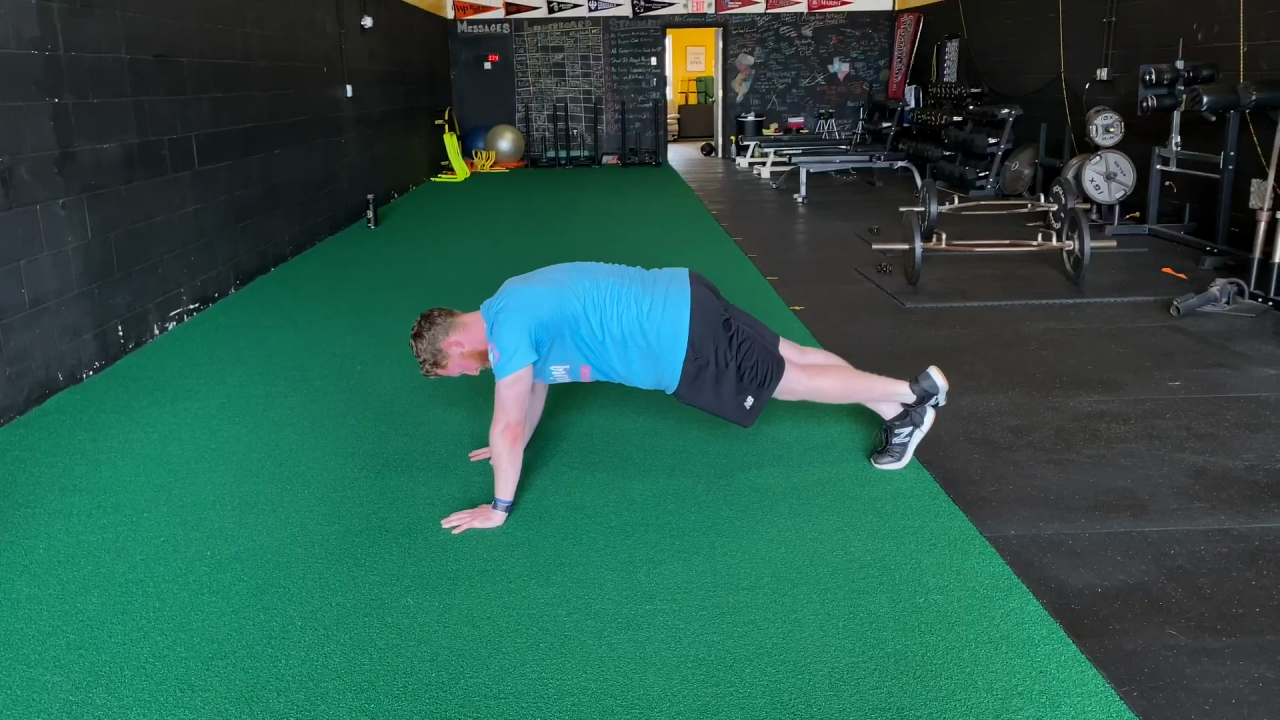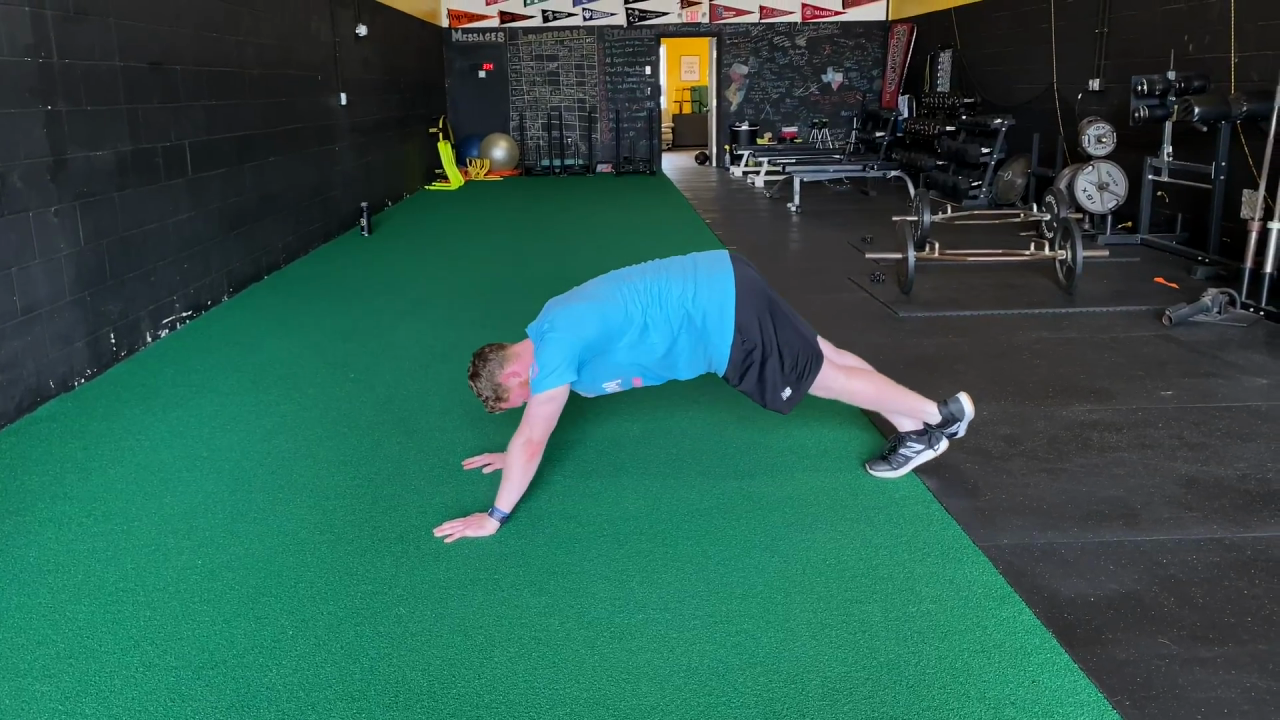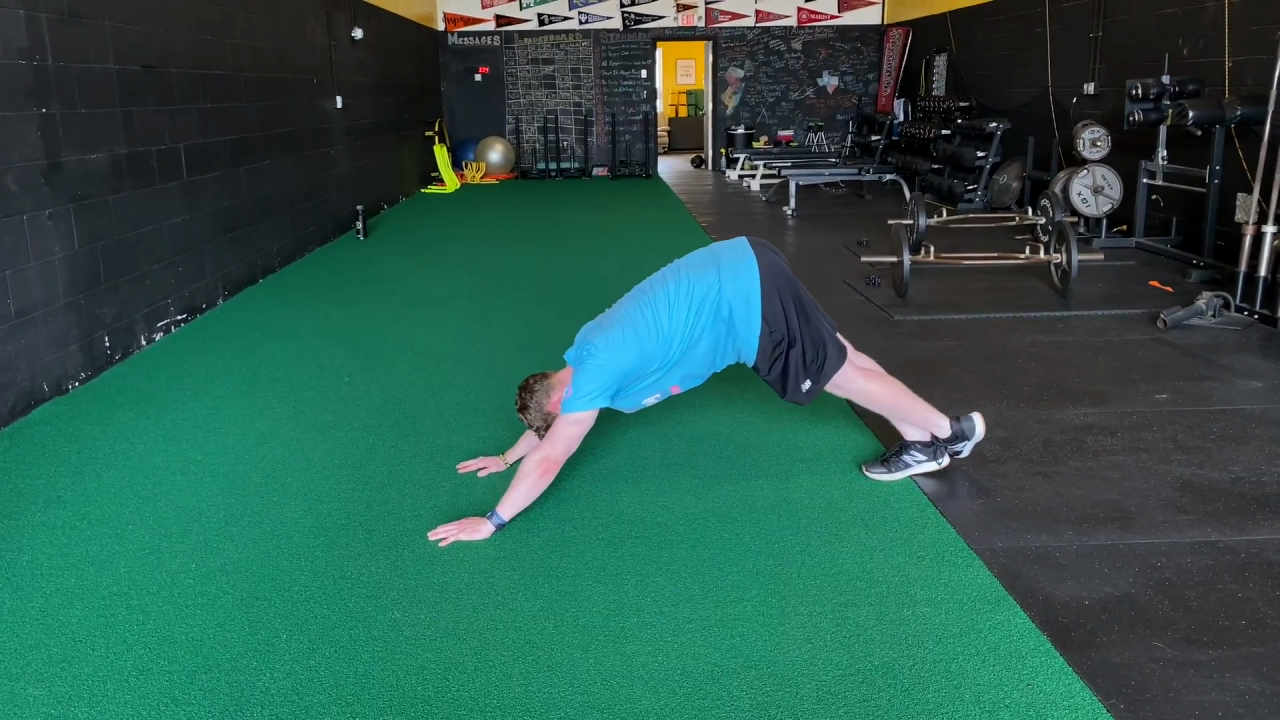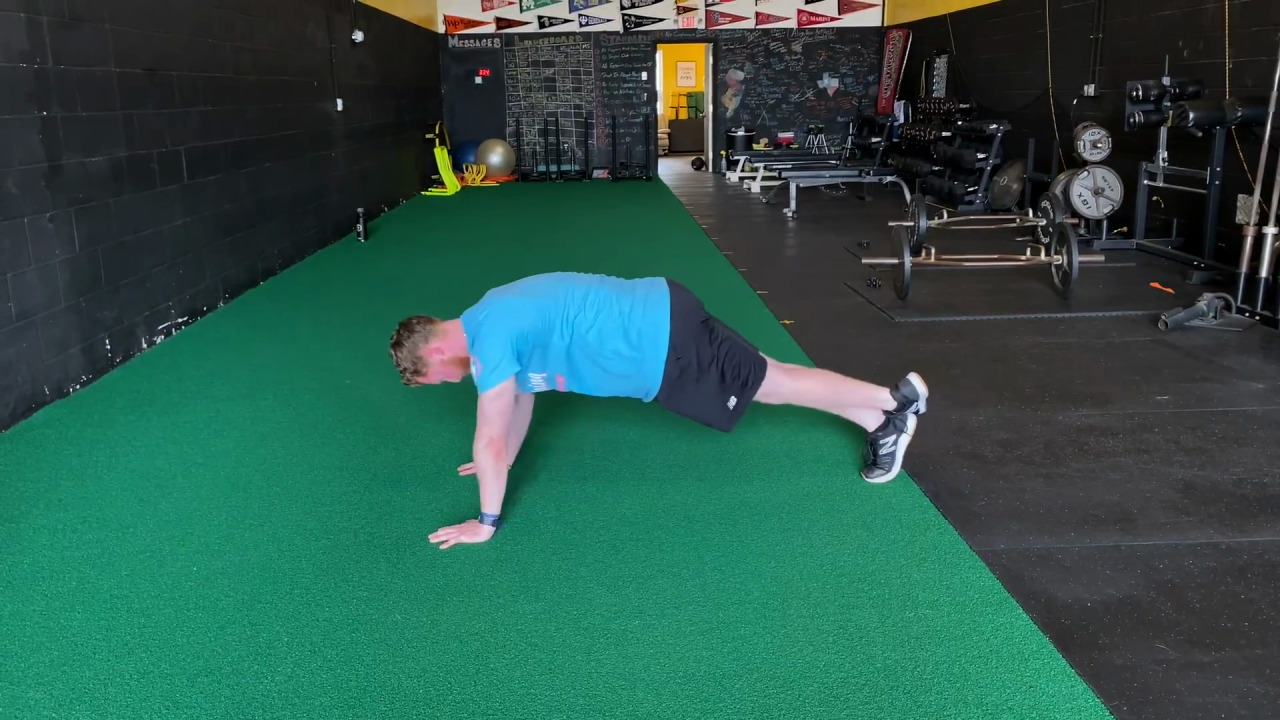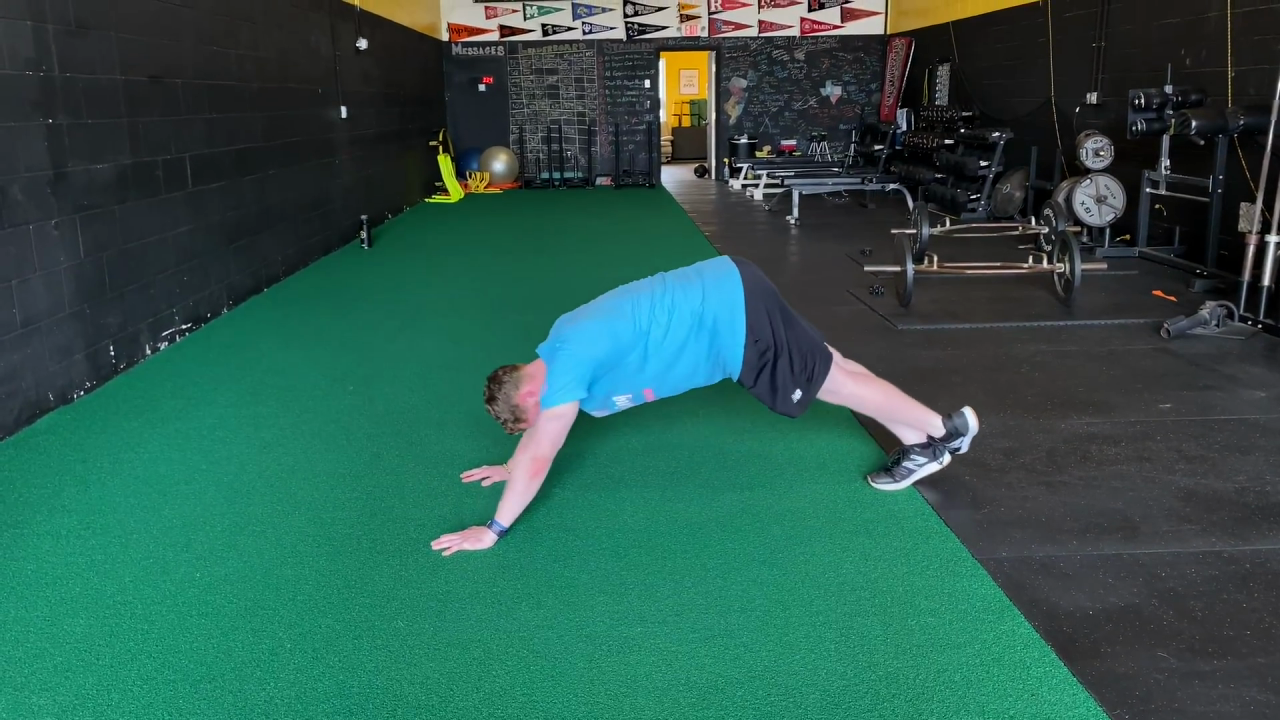
dt=1s
person 1, frame 1
left shoulder: (507, 328)
right shoulder: (514, 306)
left elbow: (506, 424)
right elbow: (536, 383)
left wrist: (499, 506)
right wrist: (513, 448)
left hip: (682, 344)
right hip: (680, 306)
left knee: (791, 381)
right knee: (789, 356)
left ankle: (913, 394)
right ankle: (898, 411)
person 1, frame 2
left shoulder: (555, 348)
right shoulder: (554, 329)
left elbow: (533, 440)
right elbow: (540, 422)
left wrist: (494, 516)
right wrist: (511, 454)
left hip: (722, 317)
right hip: (719, 287)
left knee: (823, 377)
right knee: (821, 356)
left ankle: (938, 416)
right ankle: (915, 430)
person 1, frame 3
left shoulder: (594, 372)
right shoulder: (587, 353)
left elbow: (549, 456)
right elbow: (549, 417)
left wrist: (492, 521)
right wrist: (508, 456)
left hip: (748, 299)
right hip: (744, 272)
left knee: (838, 372)
right knee: (838, 357)
left ankle: (946, 433)
right ankle: (920, 437)
person 1, frame 4
left shoulder: (488, 337)
right shoulder: (496, 320)
left elbow: (490, 436)
right elbow: (521, 397)
left wrist: (487, 521)
right wrist: (501, 463)
left hip: (662, 344)
right hip: (658, 319)
left knee: (769, 385)
right knee: (767, 376)
left ankle: (895, 401)
right ankle: (881, 425)
person 1, frame 5
left shoulder: (568, 366)
right shoulder: (560, 352)
left elbow: (540, 455)
right elbow: (542, 424)
left wrist: (493, 529)
right wrist: (510, 467)
left hip: (734, 318)
right hip: (727, 294)
left knee: (830, 381)
right knee: (826, 366)
left ankle: (942, 430)
right ankle: (919, 442)
